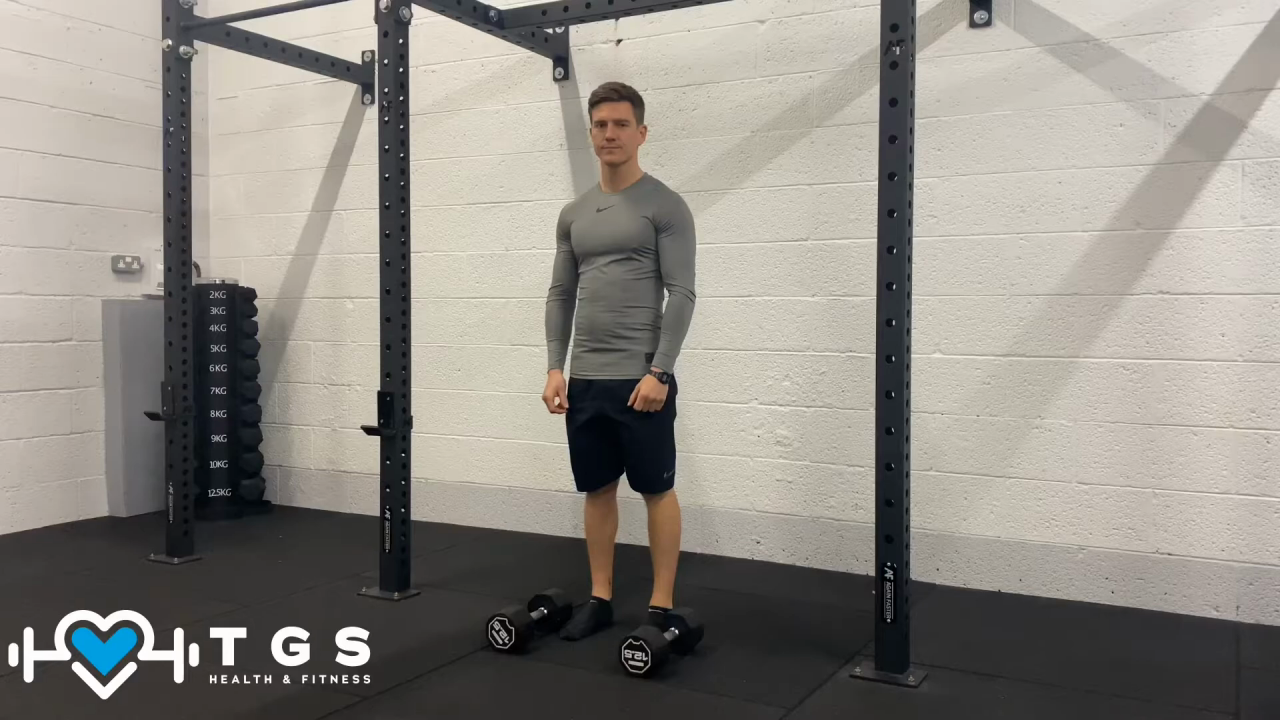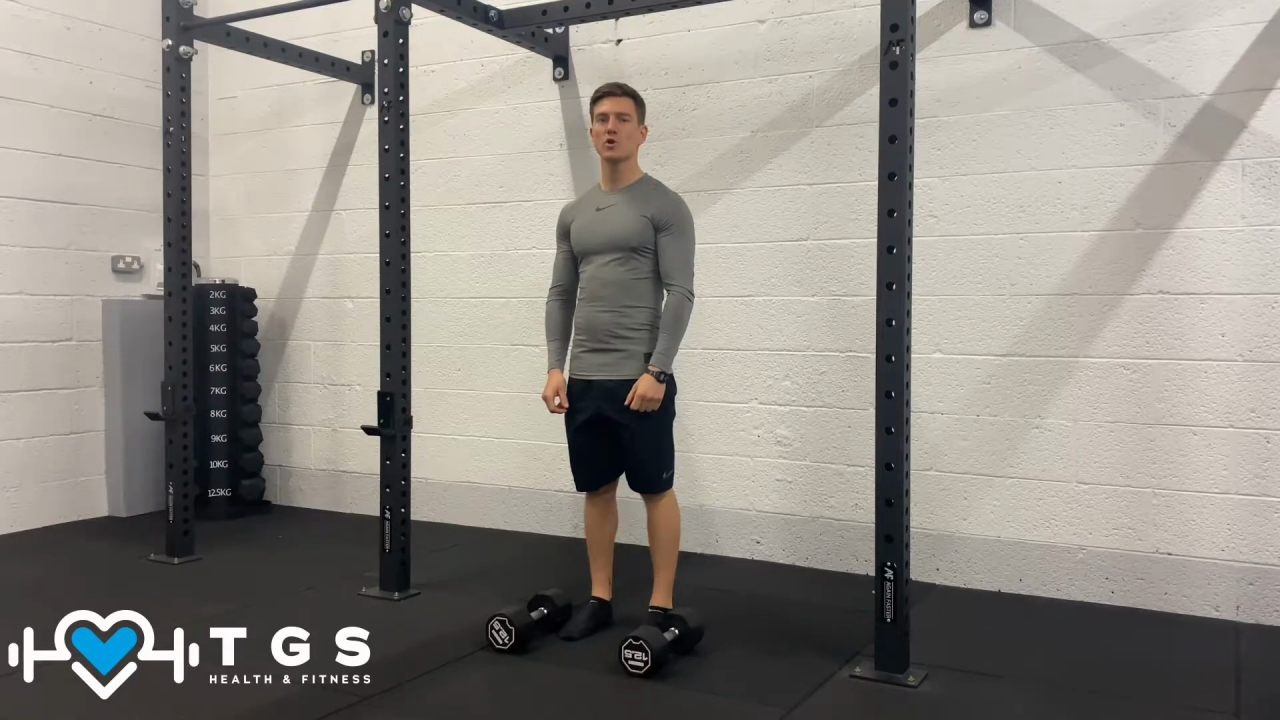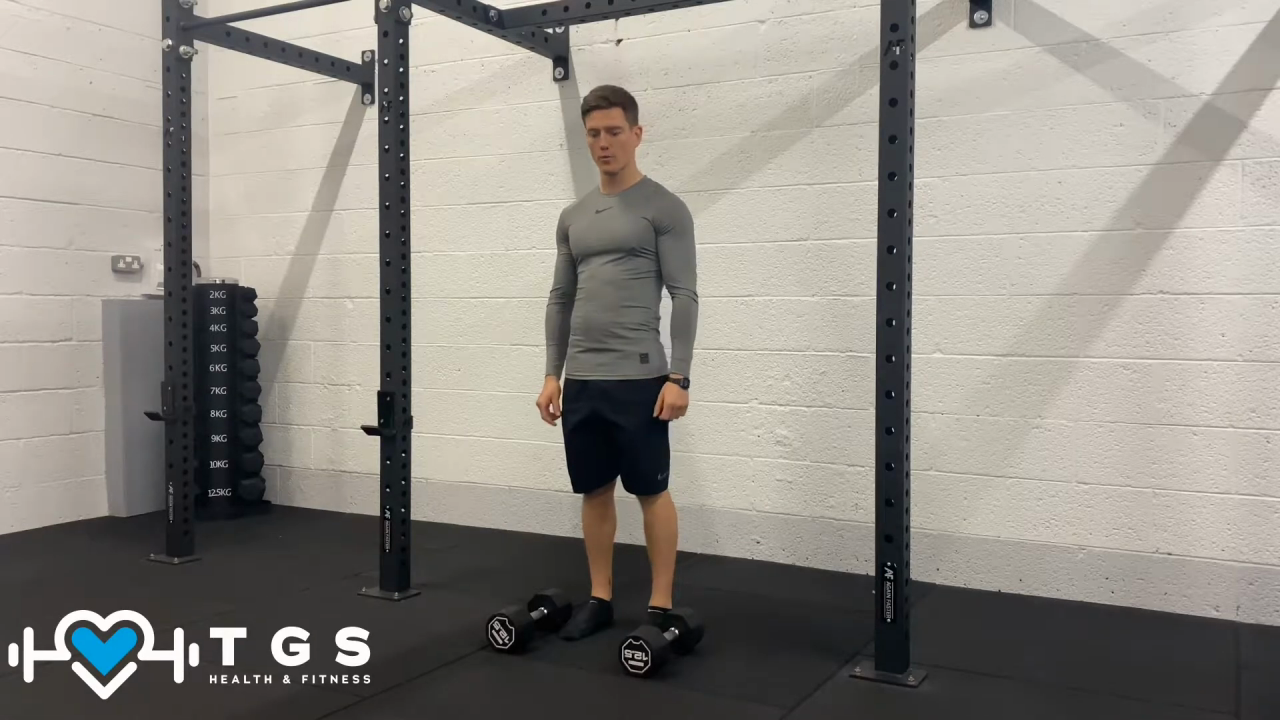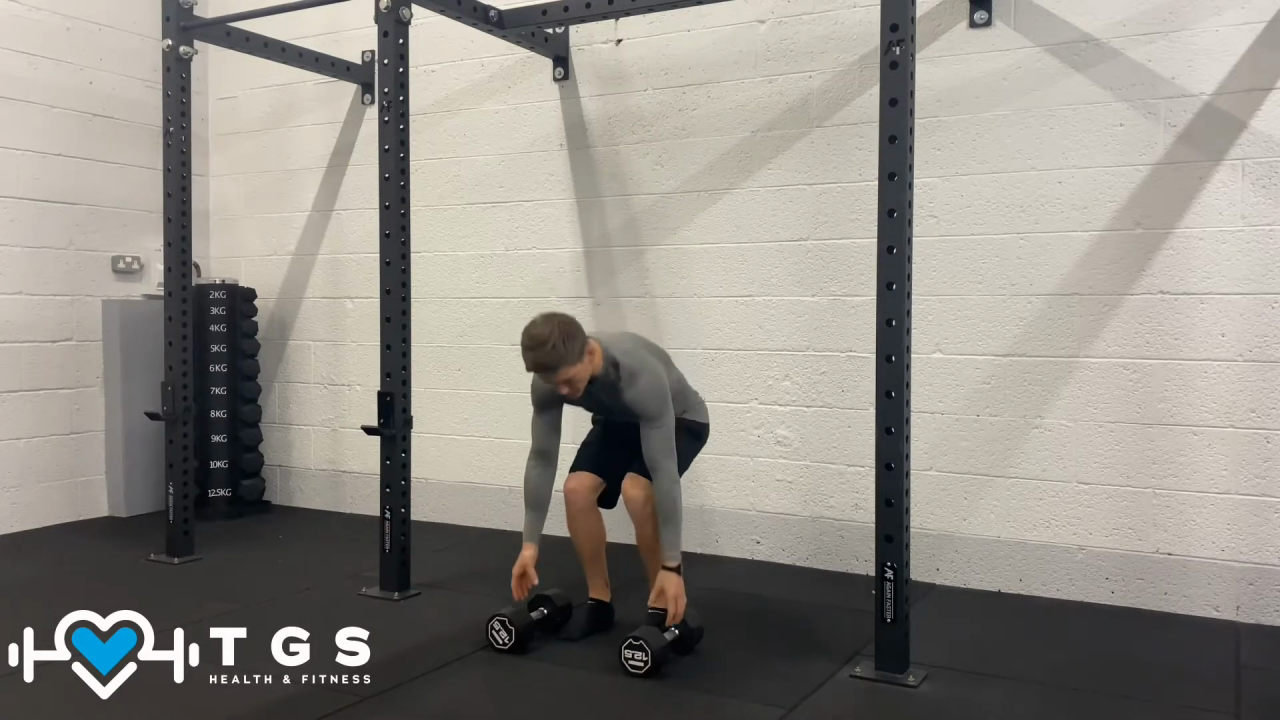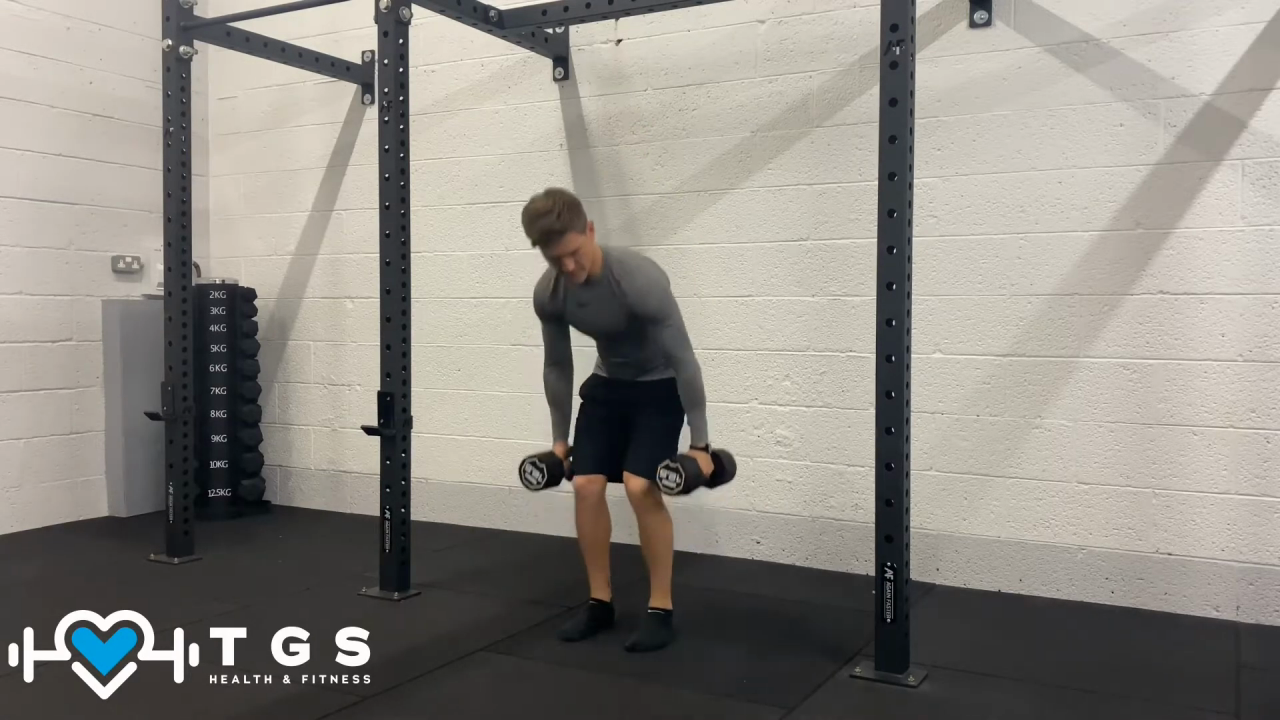
dt=1s
person 1, frame 1
left shoulder: (665, 206)
right shoulder: (573, 214)
left elbow: (681, 294)
right elbow: (560, 295)
left wrist: (659, 372)
right wrist: (555, 367)
left hip: (641, 378)
right hip: (585, 379)
left knee: (656, 489)
right knee: (597, 489)
left ankle: (661, 606)
right ankle: (600, 599)
person 1, frame 2
left shoulder: (664, 205)
right shoulder: (573, 213)
left elbow: (680, 294)
right elbow: (560, 295)
left wrist: (657, 371)
right wrist: (555, 366)
left hip: (640, 376)
right hip: (584, 379)
left knee: (655, 489)
right knee: (597, 489)
left ankle: (661, 606)
right ankle: (600, 598)
person 1, frame 3
left shoulder: (664, 208)
right shoulder: (573, 216)
left elbow: (683, 296)
right elbow: (561, 299)
left wrist: (679, 376)
right wrist: (552, 373)
left hip: (637, 377)
right hip: (581, 380)
left knee: (650, 491)
right knee: (594, 491)
left ankle: (661, 607)
right ankle: (600, 599)
person 1, frame 4
left shoulder: (641, 376)
right shoulder: (548, 381)
left elbow: (663, 471)
right elbow: (541, 459)
left wrist: (671, 565)
right wrist: (530, 543)
left hip: (681, 420)
right hip: (620, 421)
left knee: (637, 491)
right knee: (577, 490)
left ankle: (659, 607)
right ankle: (599, 600)
person 1, frame 5
left shoulder: (640, 281)
right shoulder: (548, 293)
left elbow: (683, 363)
right elbow: (557, 366)
left wrist: (699, 445)
right wrist: (560, 437)
left hip: (659, 384)
right hip: (608, 381)
left knee: (640, 486)
right knee: (585, 488)
left ankle: (662, 609)
right ankle: (600, 600)
